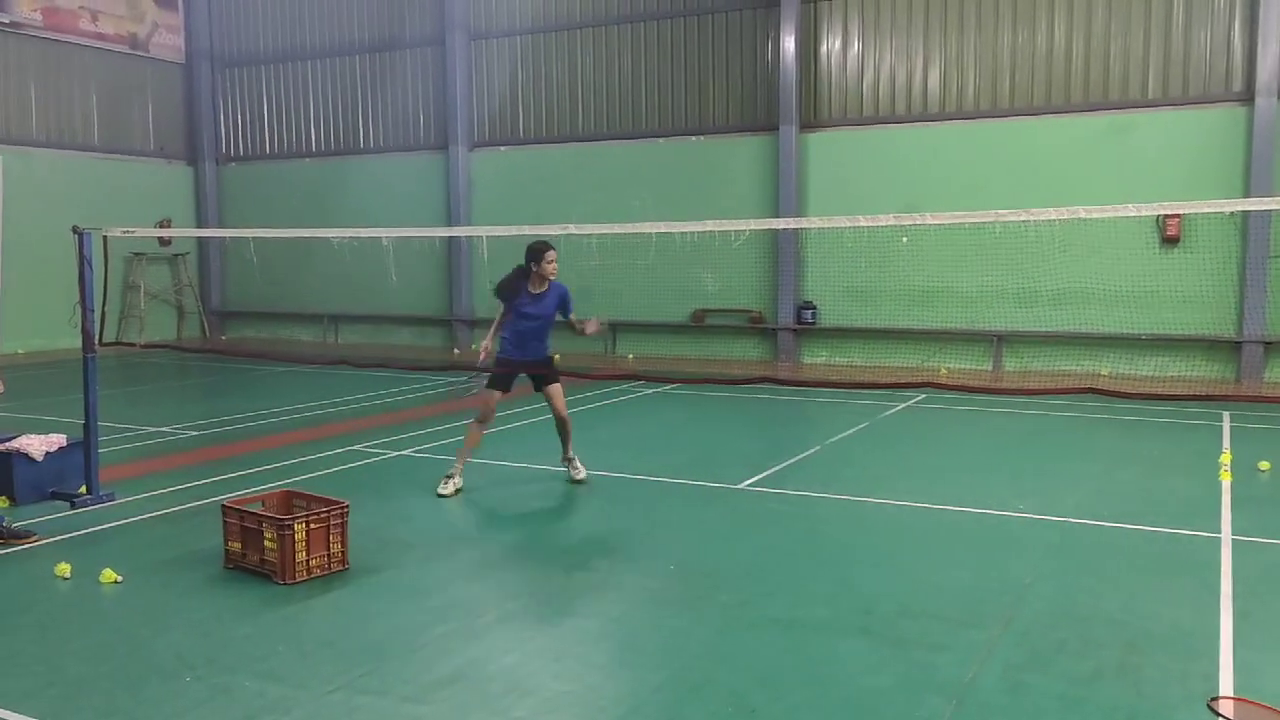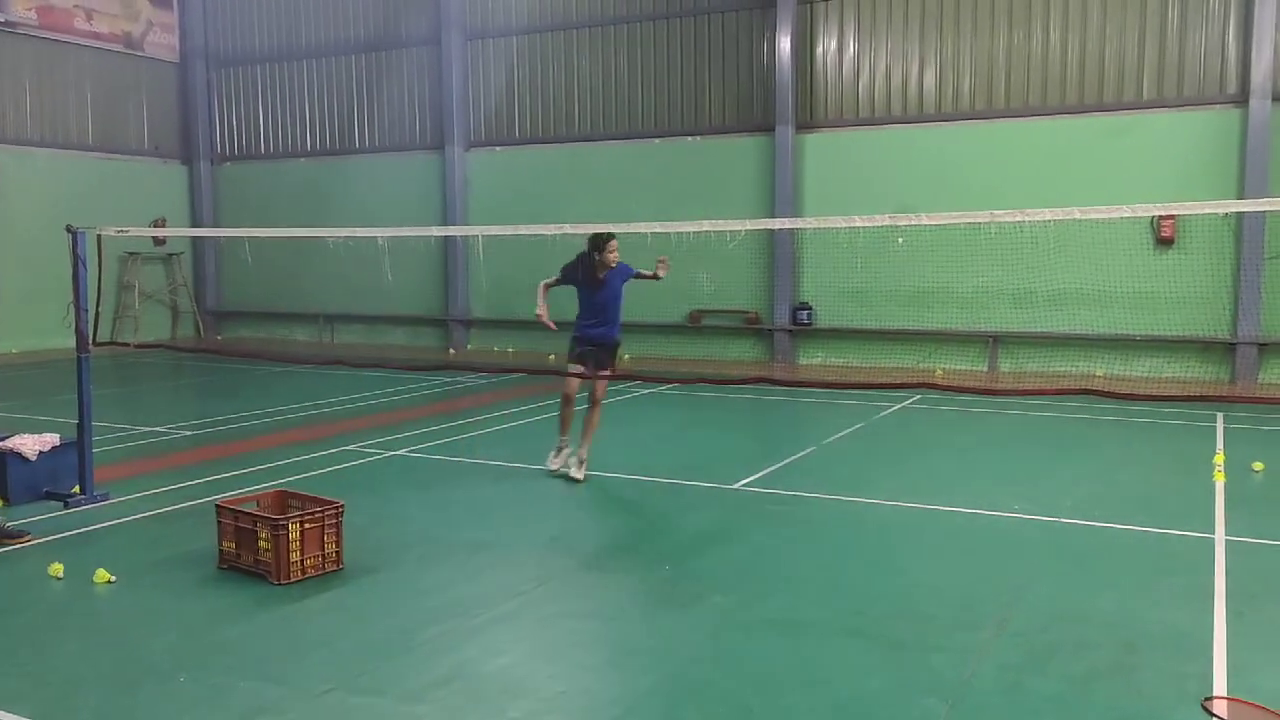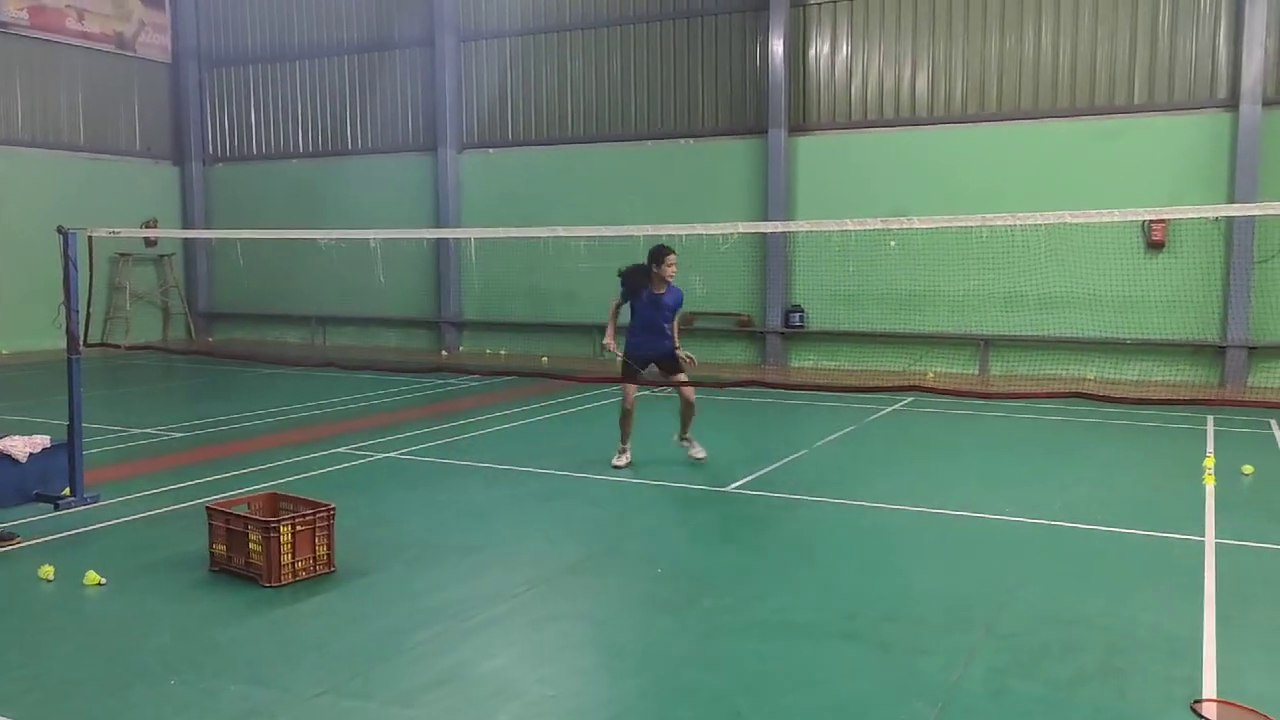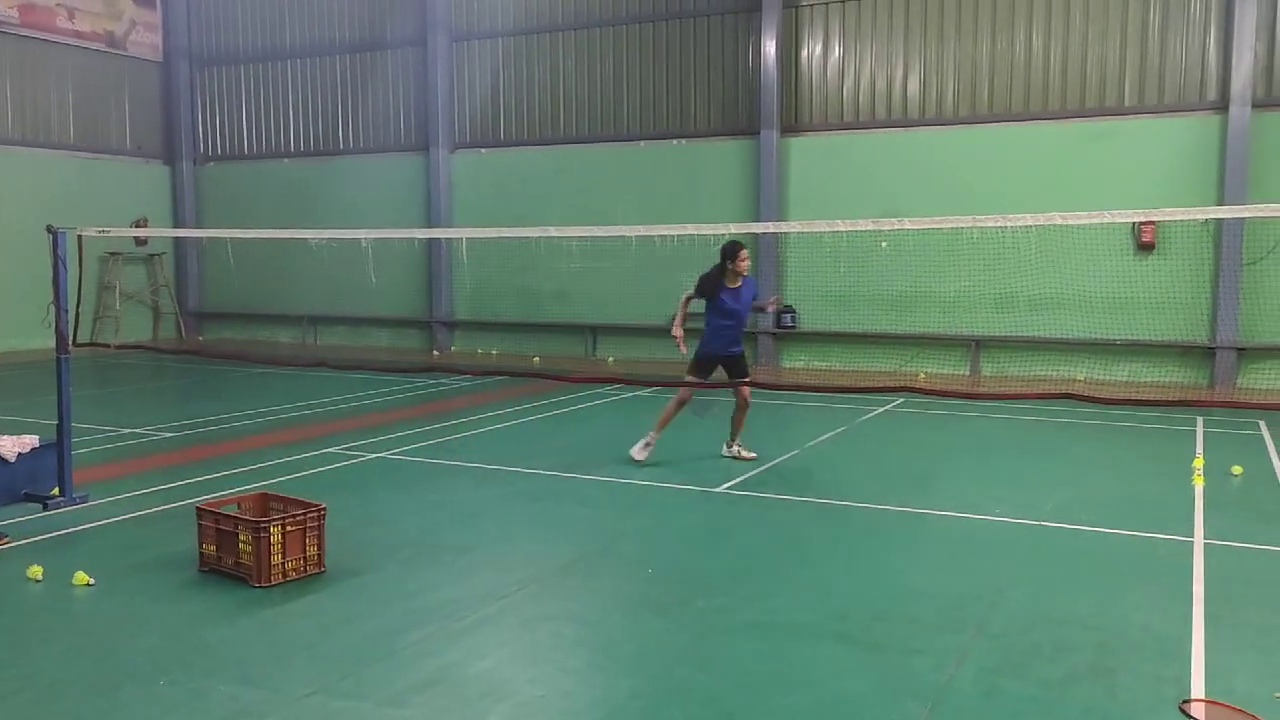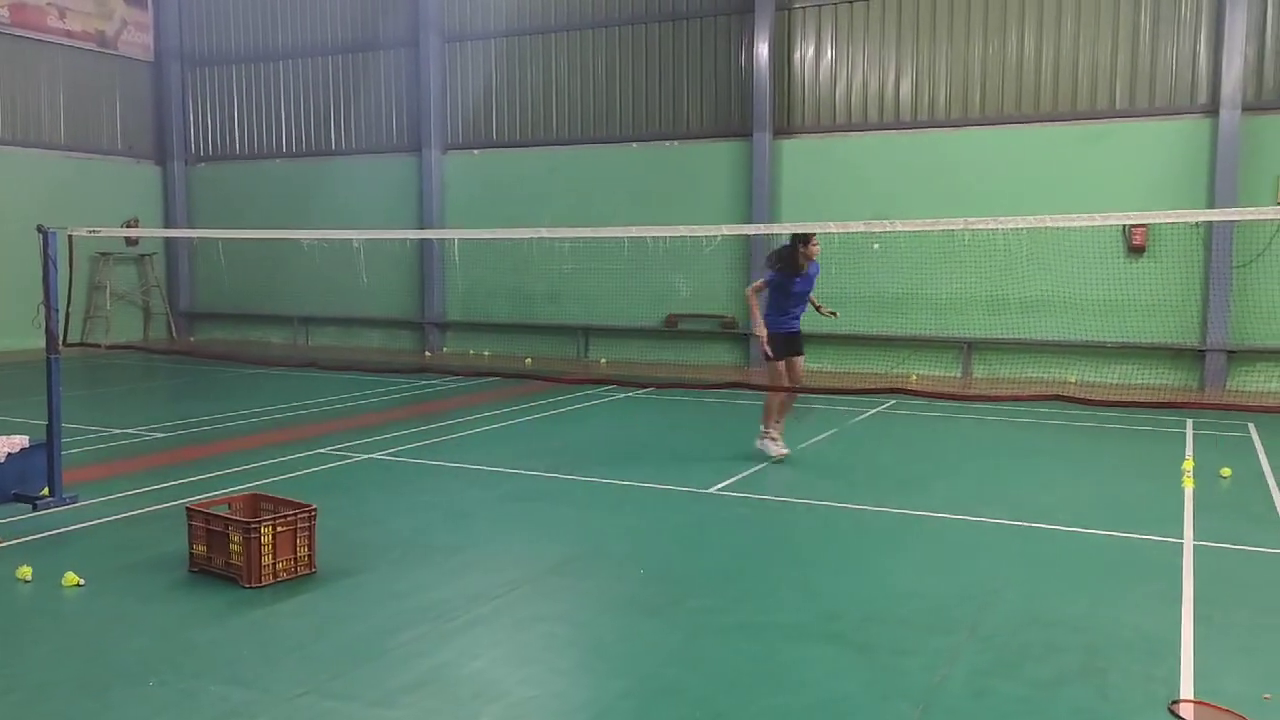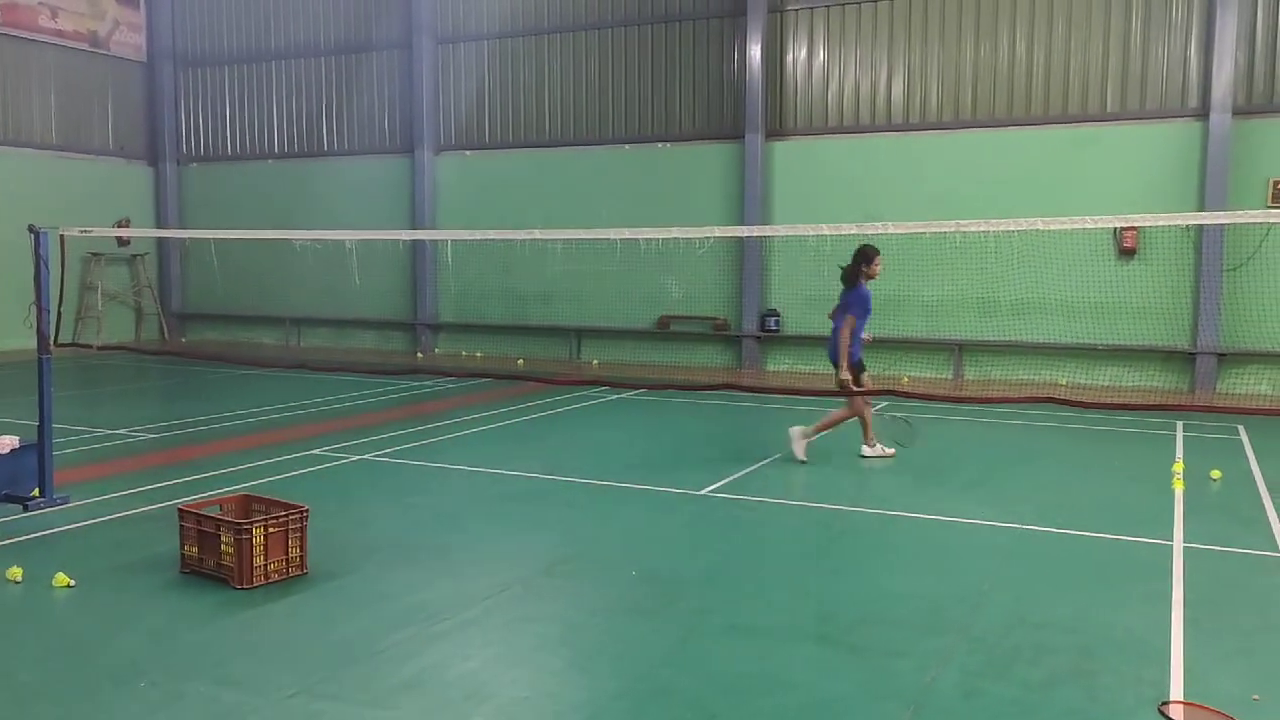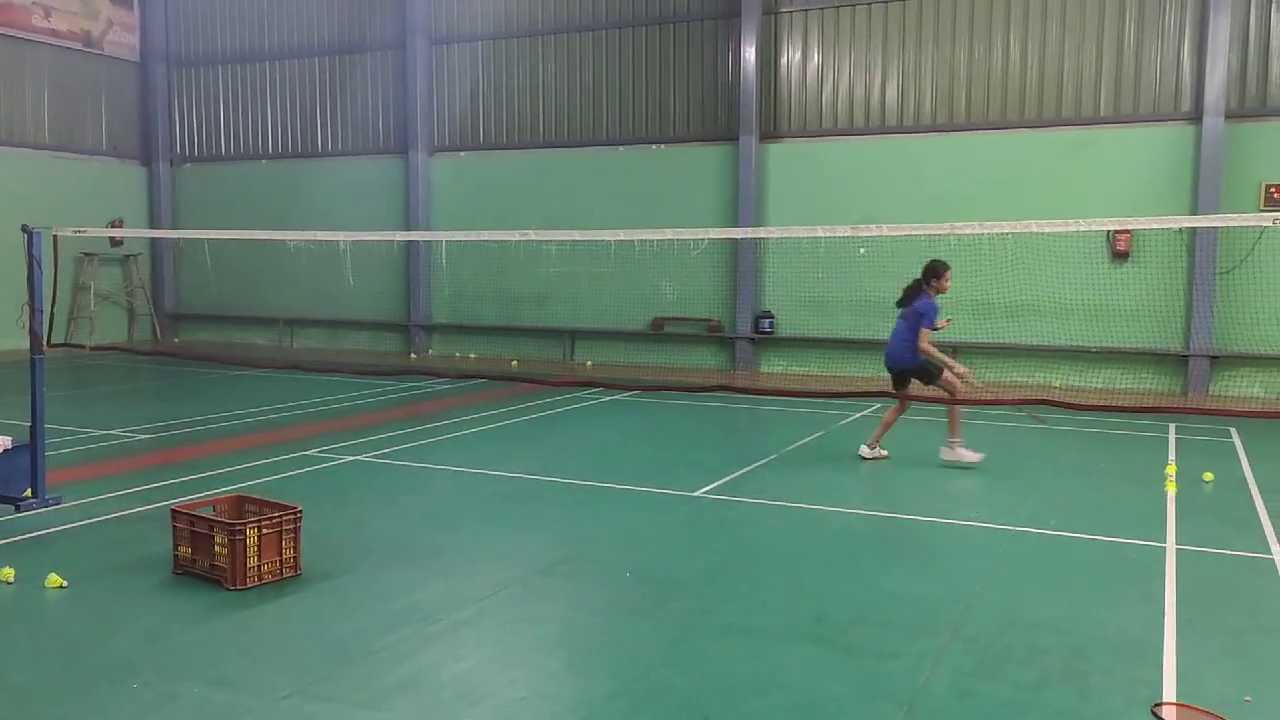
dt=0.2s
person 1, frame 1
left shoulder: (559, 291)
right shoulder: (515, 289)
left elbow: (572, 323)
left wrist: (585, 328)
right wrist: (489, 338)
left hip: (540, 359)
right hip: (508, 357)
left knee: (561, 413)
right knee: (484, 417)
left ankle: (569, 457)
right ankle: (455, 473)
person 1, frame 2
left shoulder: (620, 270)
right shoulder: (579, 274)
left elbow: (638, 274)
right elbow: (544, 285)
left wrist: (657, 275)
right wrist: (541, 307)
left hip: (609, 339)
right hip: (582, 336)
left knee: (596, 398)
right knee: (568, 393)
left ankle: (580, 456)
right ankle: (562, 445)
person 1, frame 3
left shoulder: (676, 294)
right shoulder: (636, 286)
right elbow: (616, 306)
left wrist: (678, 348)
right wrist: (609, 334)
left hip: (665, 351)
right hip: (636, 352)
left knee: (689, 398)
right knee: (628, 405)
left ankle: (685, 436)
right ankle: (624, 448)
person 1, frame 4
left shoulder: (750, 284)
right shoulder: (711, 287)
right elbow: (687, 298)
left wrist: (765, 308)
right wrist: (677, 326)
left hip: (735, 350)
right hip: (709, 350)
left knee: (744, 399)
right knee: (683, 397)
left ankle: (732, 444)
right ankle: (649, 440)
person 1, frame 5
left shoulder: (812, 268)
right shoulder: (783, 273)
right elbow: (751, 291)
left wrist: (819, 308)
right wrist: (758, 324)
left hip: (792, 328)
right hip: (775, 329)
left knee: (797, 383)
right knee: (779, 385)
left ankle: (773, 430)
right ankle: (766, 437)
person 1, frame 6
left shoulder: (854, 288)
right shoulder: (861, 294)
left elbow: (834, 315)
right elbow: (844, 333)
right wrist: (843, 368)
left hip: (849, 350)
right hip: (846, 353)
left knee: (862, 397)
right knee: (855, 408)
left ankle: (870, 444)
right ankle: (803, 434)
person 1, frame 7
left shoulder: (916, 296)
right shoulder: (930, 306)
right elbow: (923, 345)
left wrist: (934, 326)
right wrist: (952, 364)
left hip: (892, 357)
right hip: (909, 358)
left knee: (903, 403)
right knee: (957, 388)
left ankle: (871, 446)
right ankle: (953, 446)
